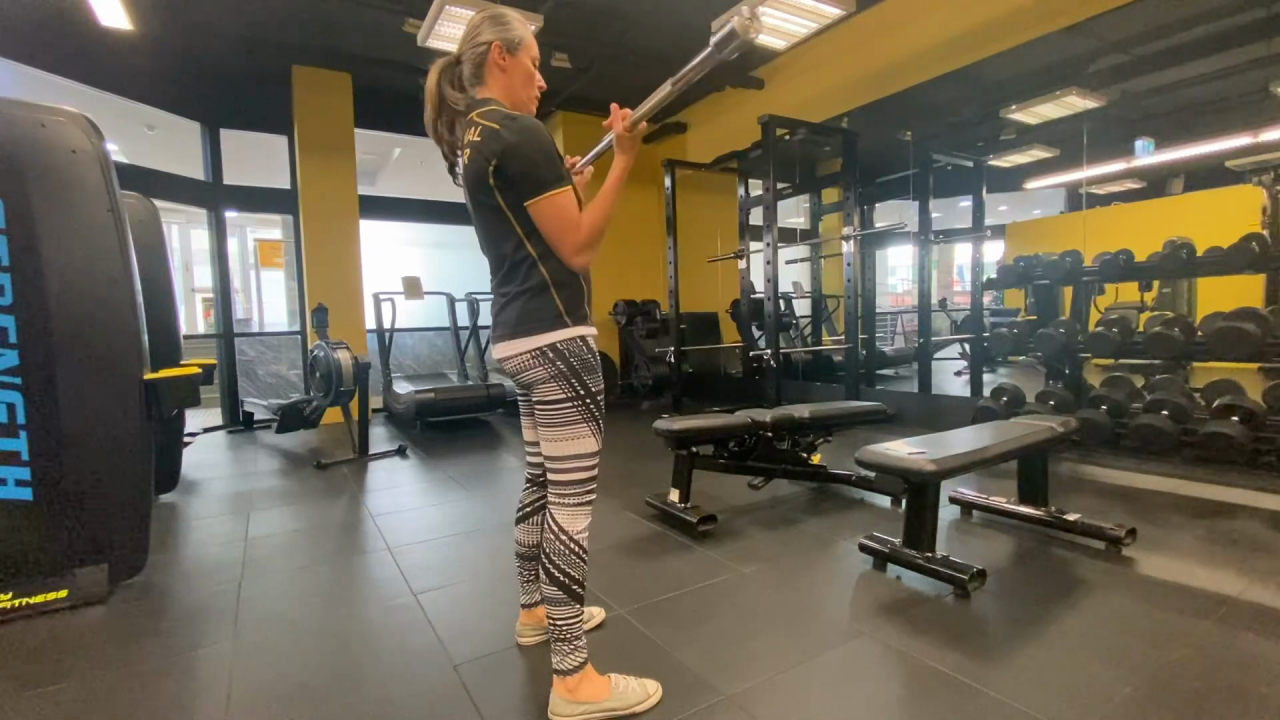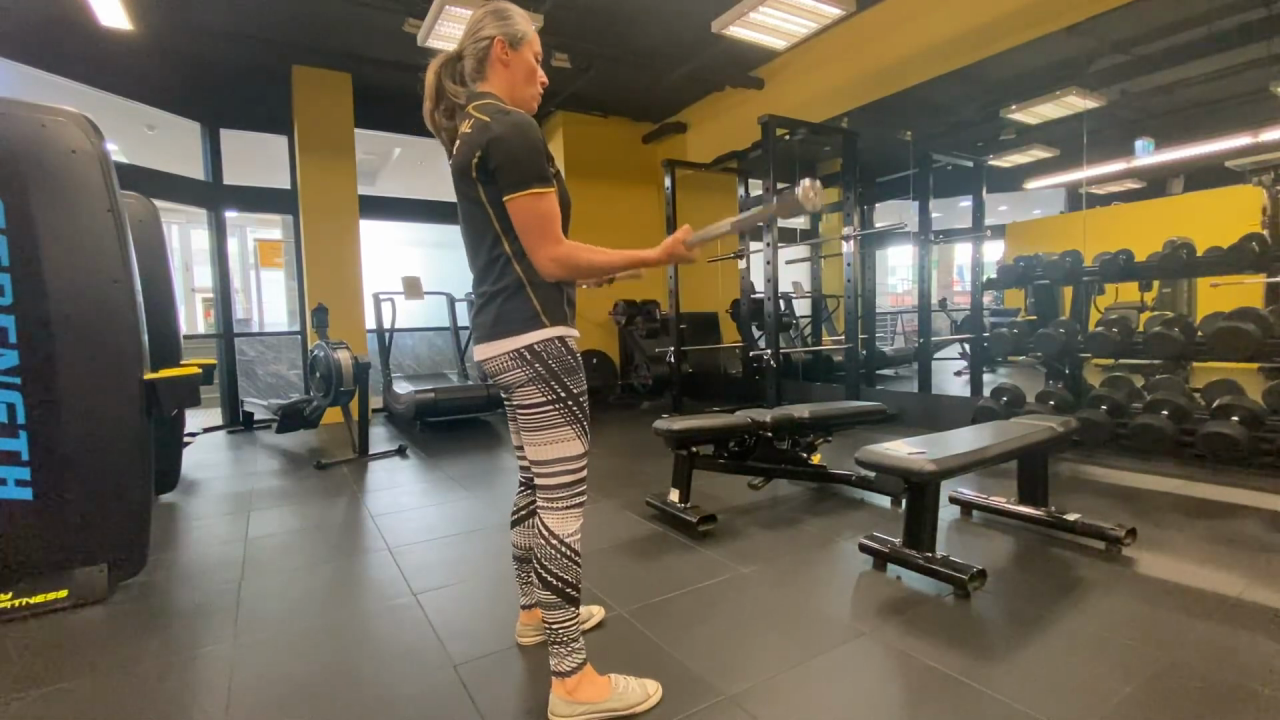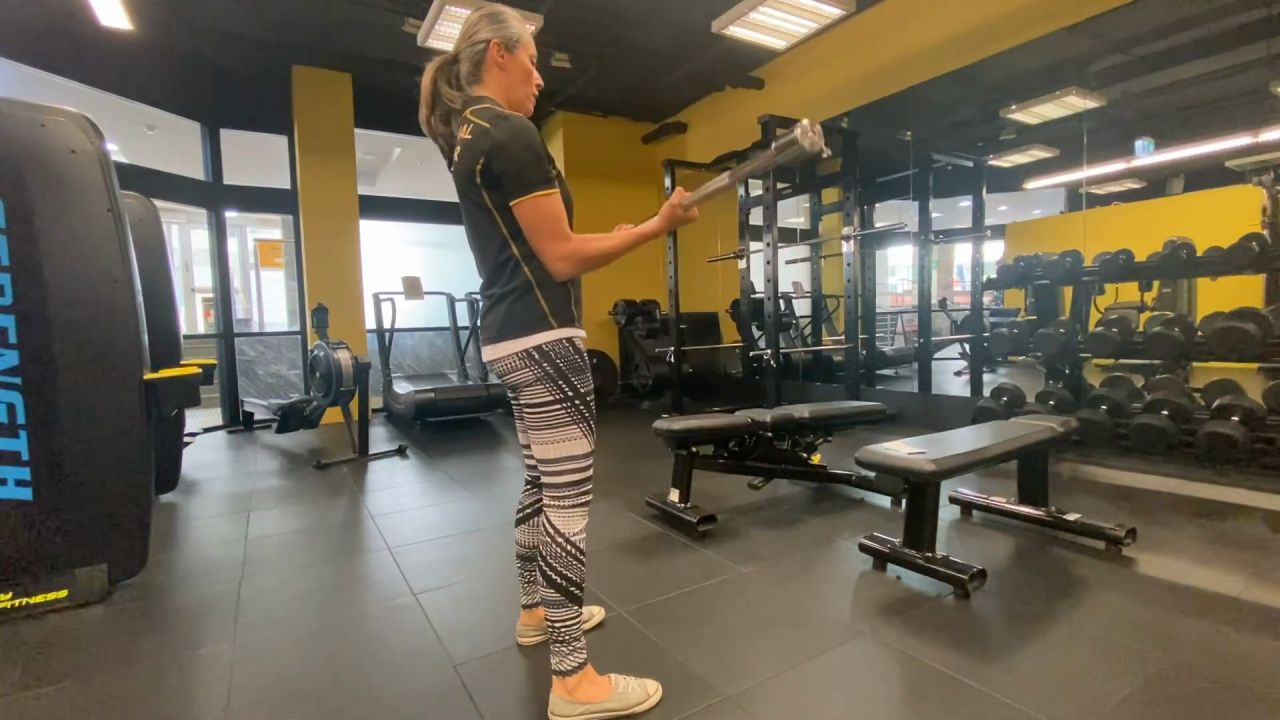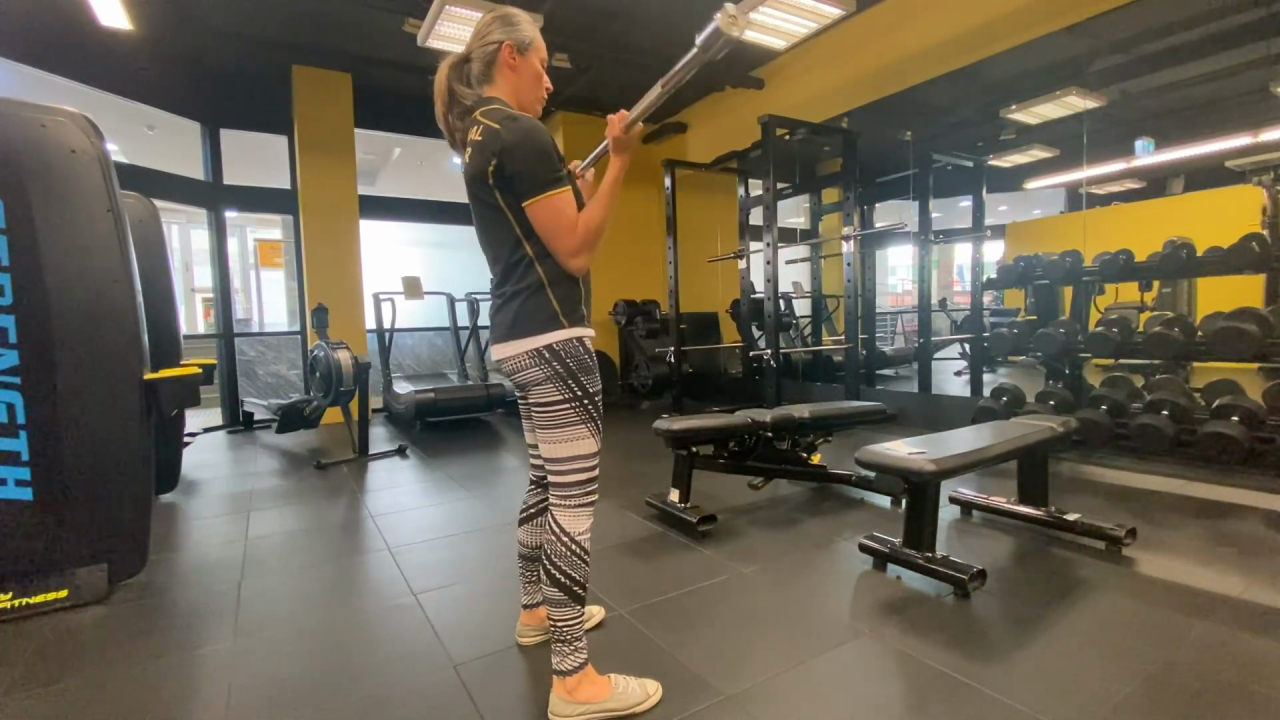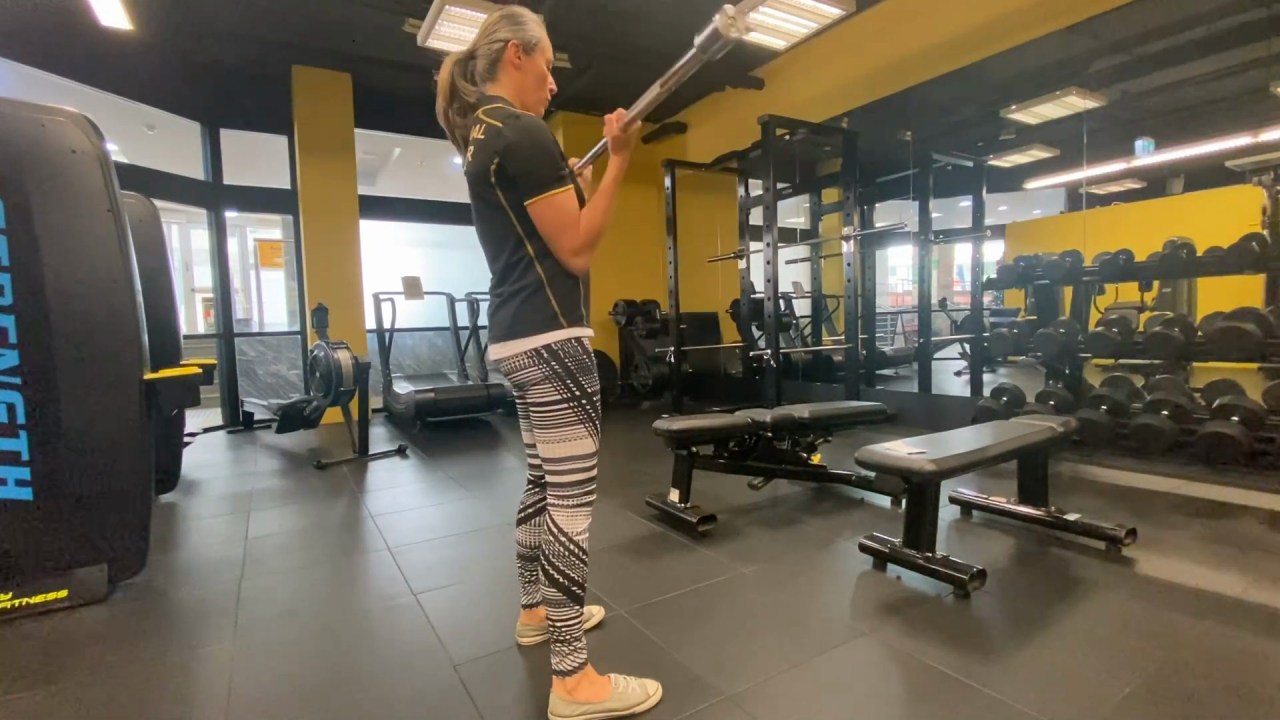
dt=1s
person 1, frame 1
left shoulder: (471, 140)
right shoulder: (519, 134)
right elbow: (577, 250)
left wrist: (570, 190)
right wrist: (622, 160)
left hip: (518, 334)
right hip: (554, 337)
left knee: (542, 480)
right knee: (572, 497)
left ankle: (535, 609)
person 1, frame 2
left shoulder: (471, 132)
right shoulder: (513, 130)
right elbow: (550, 257)
left wrist: (603, 262)
right wrist: (652, 256)
left hip: (503, 334)
right hip: (534, 337)
left knee: (536, 482)
right knee: (562, 498)
left ankle: (534, 611)
person 1, frame 3
left shoulder: (469, 136)
right shoulder: (512, 135)
right elbow: (560, 257)
left wrist: (607, 242)
right wrist: (655, 226)
left hip: (509, 334)
right hip: (542, 338)
left knee: (541, 482)
right knee: (567, 497)
left ankle: (535, 610)
person 1, frame 4
left shoulder: (479, 136)
right shoulder: (521, 135)
right elbow: (575, 254)
left wrist: (576, 194)
right wrist: (619, 164)
left hip: (517, 334)
right hip: (551, 337)
left knee: (546, 480)
right knee: (574, 496)
left ankle: (536, 609)
person 1, frame 5
left shoulder: (483, 135)
right shoulder: (524, 133)
right elbow: (577, 253)
left wrist: (572, 191)
right wrist: (617, 162)
left hip: (518, 333)
right hip: (550, 336)
left knee: (543, 479)
right knee: (572, 495)
left ankle: (535, 609)
